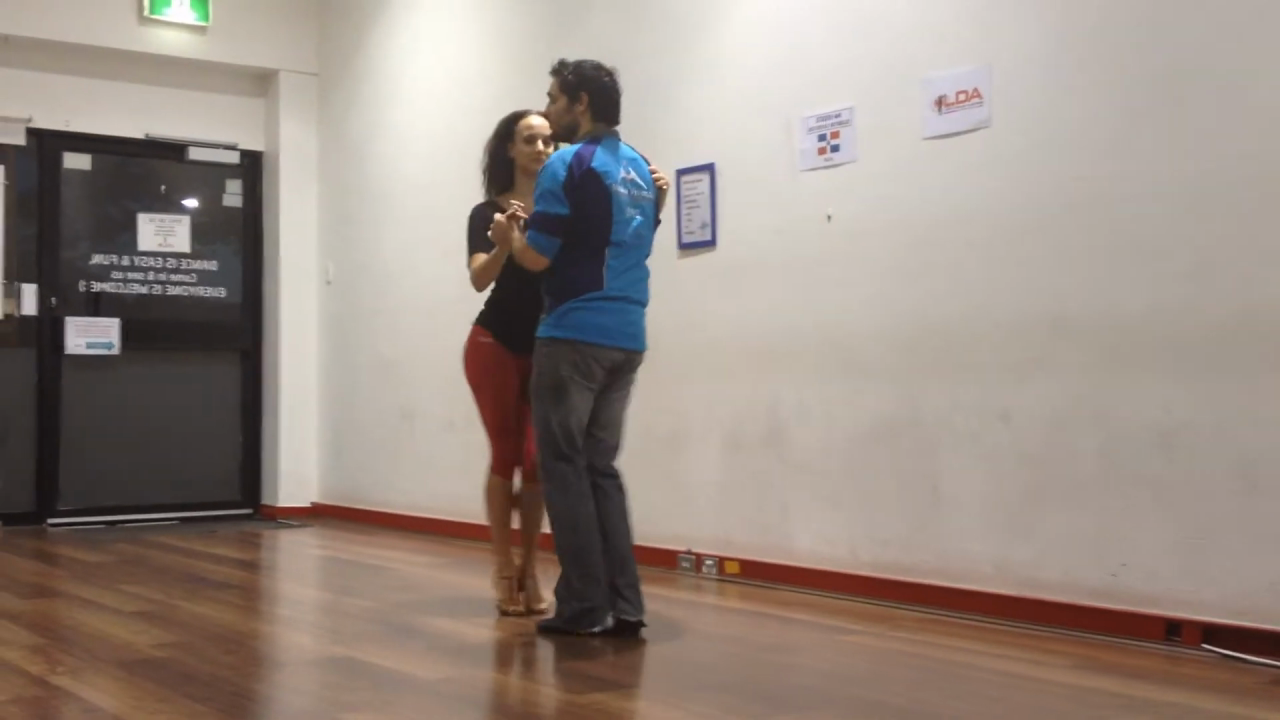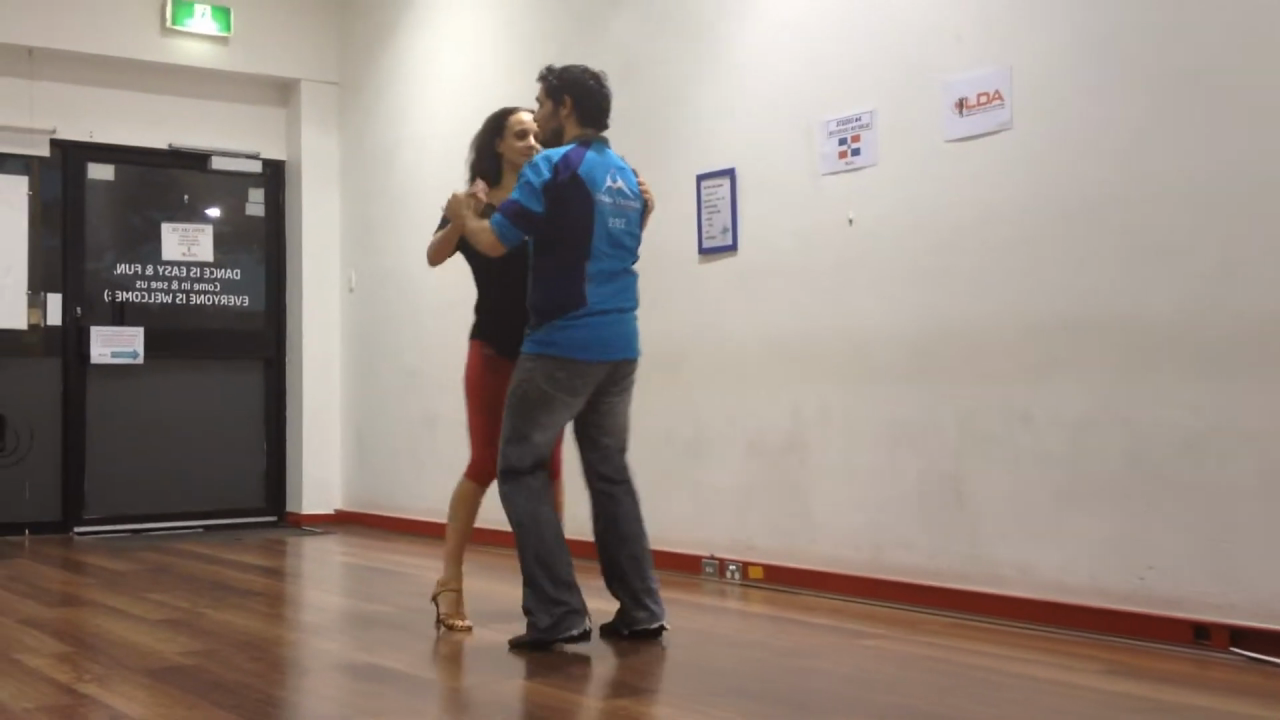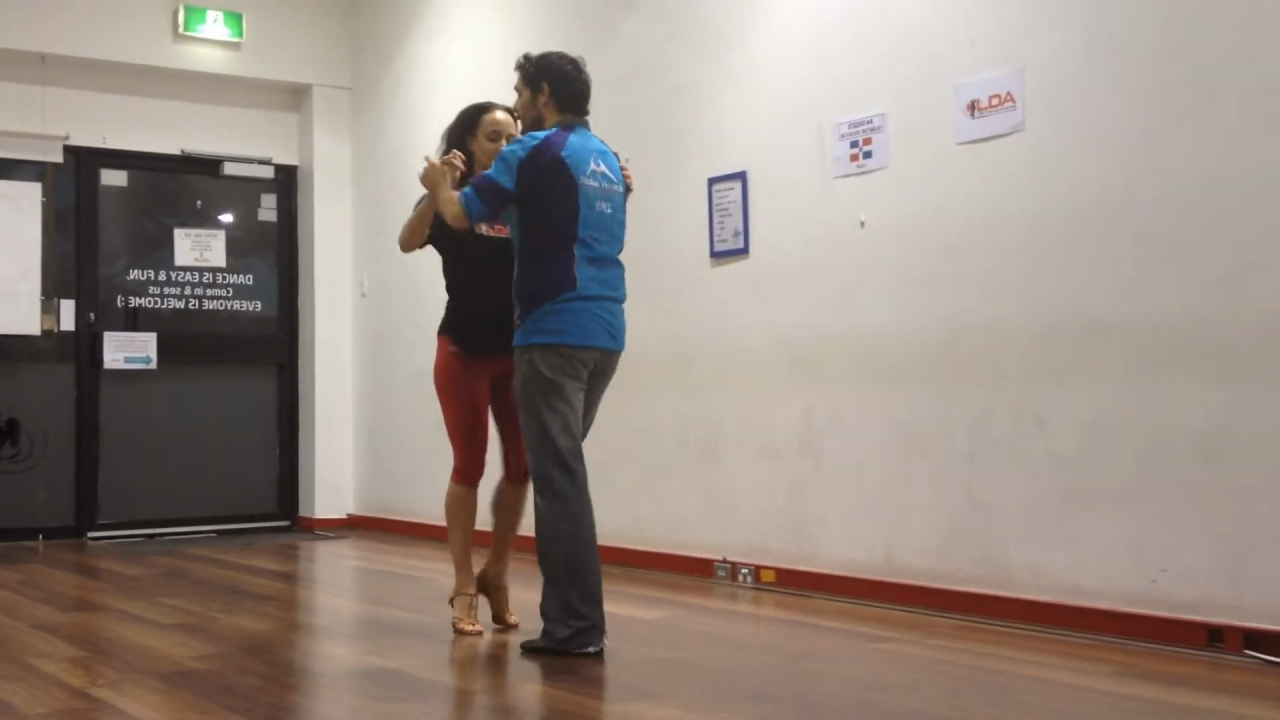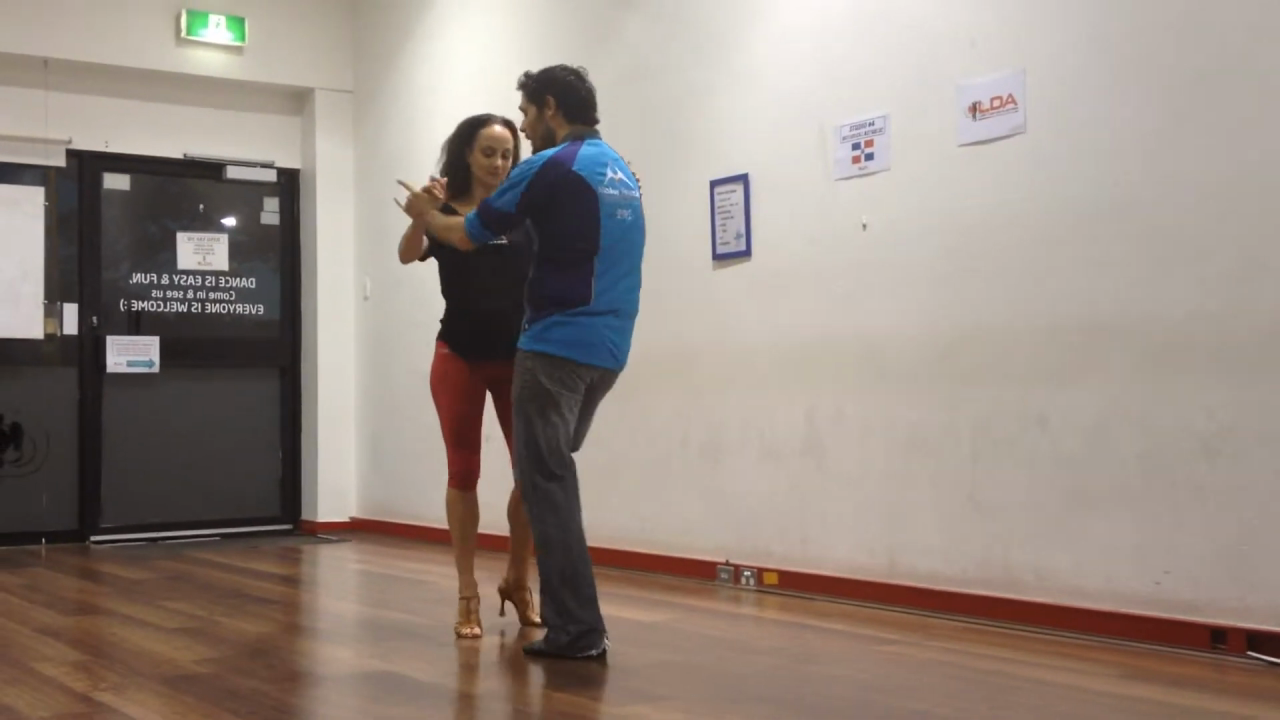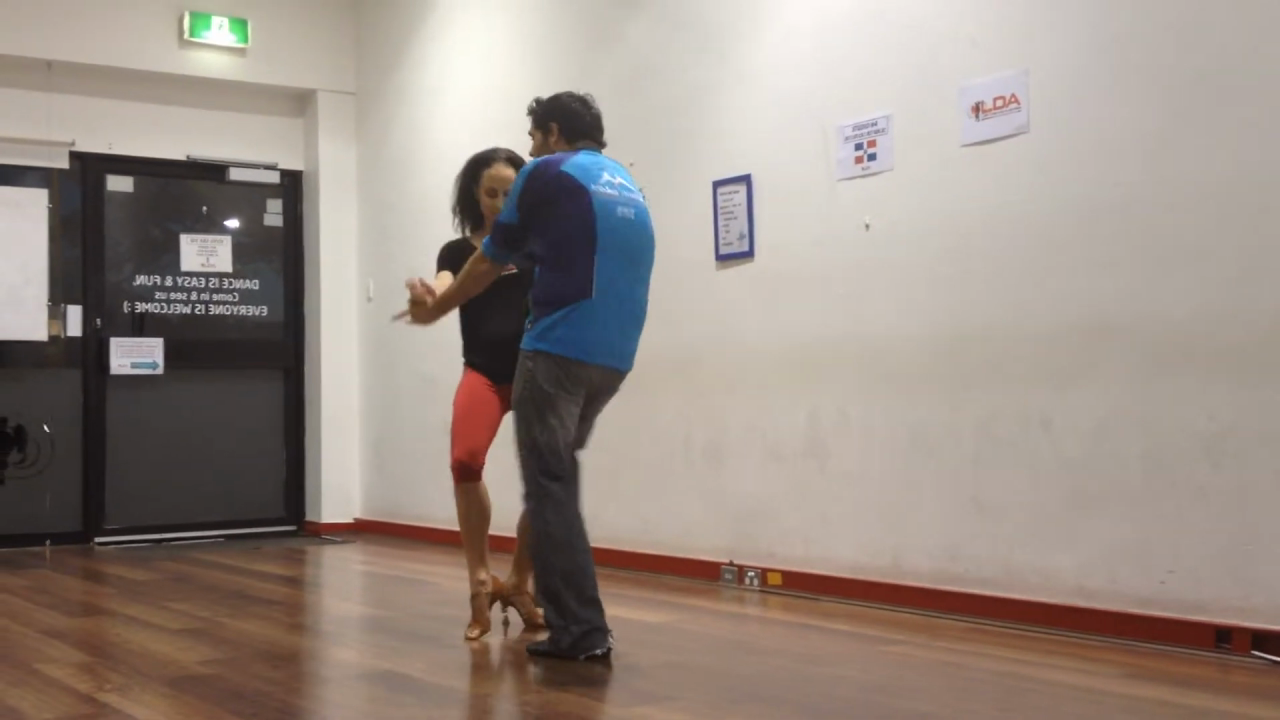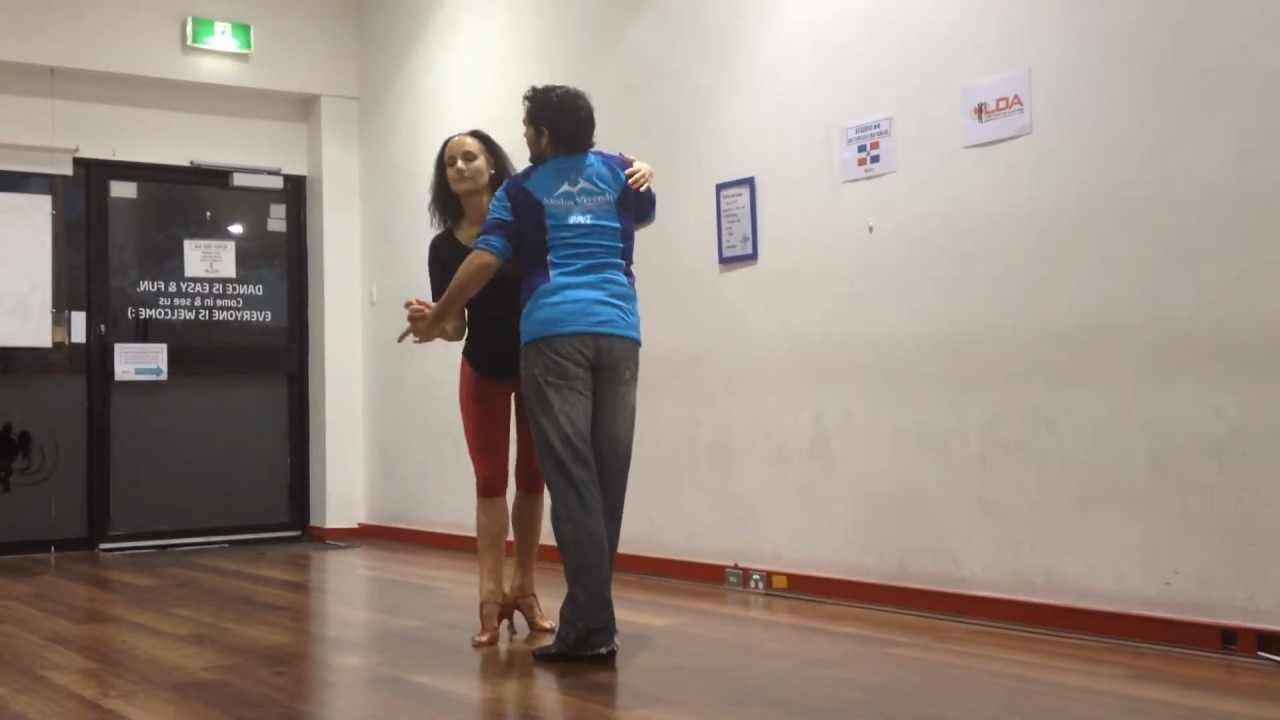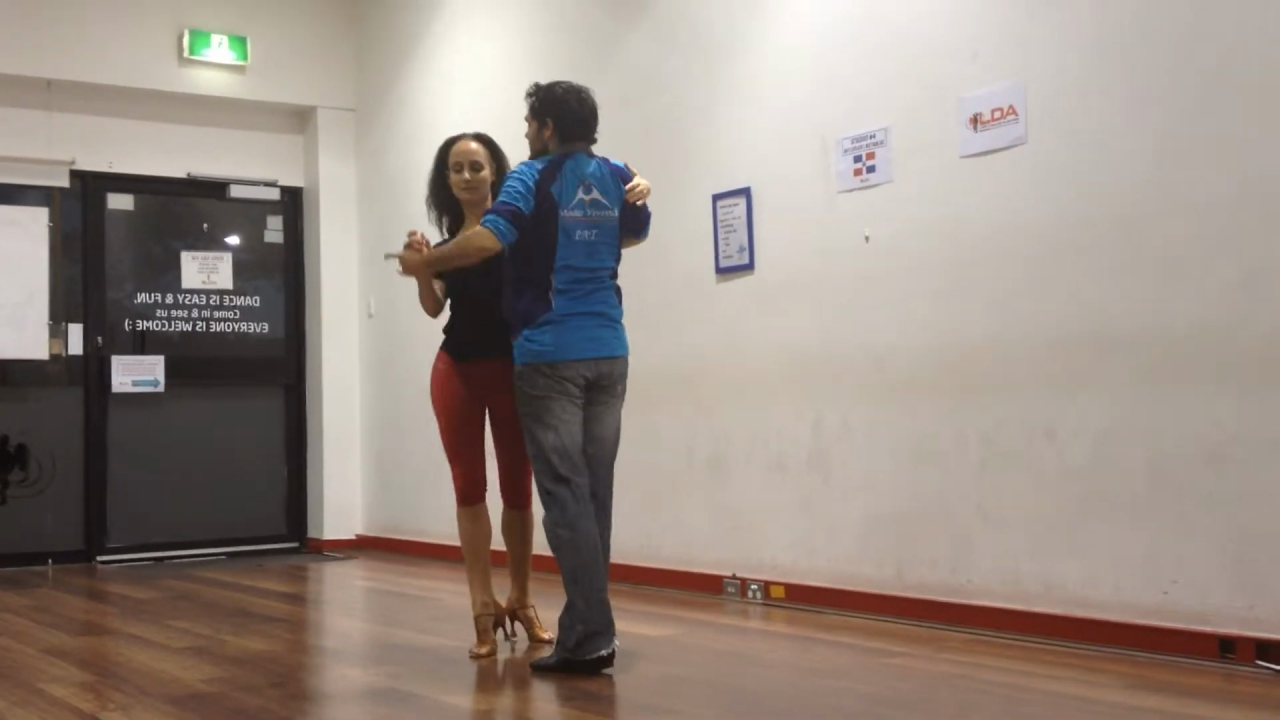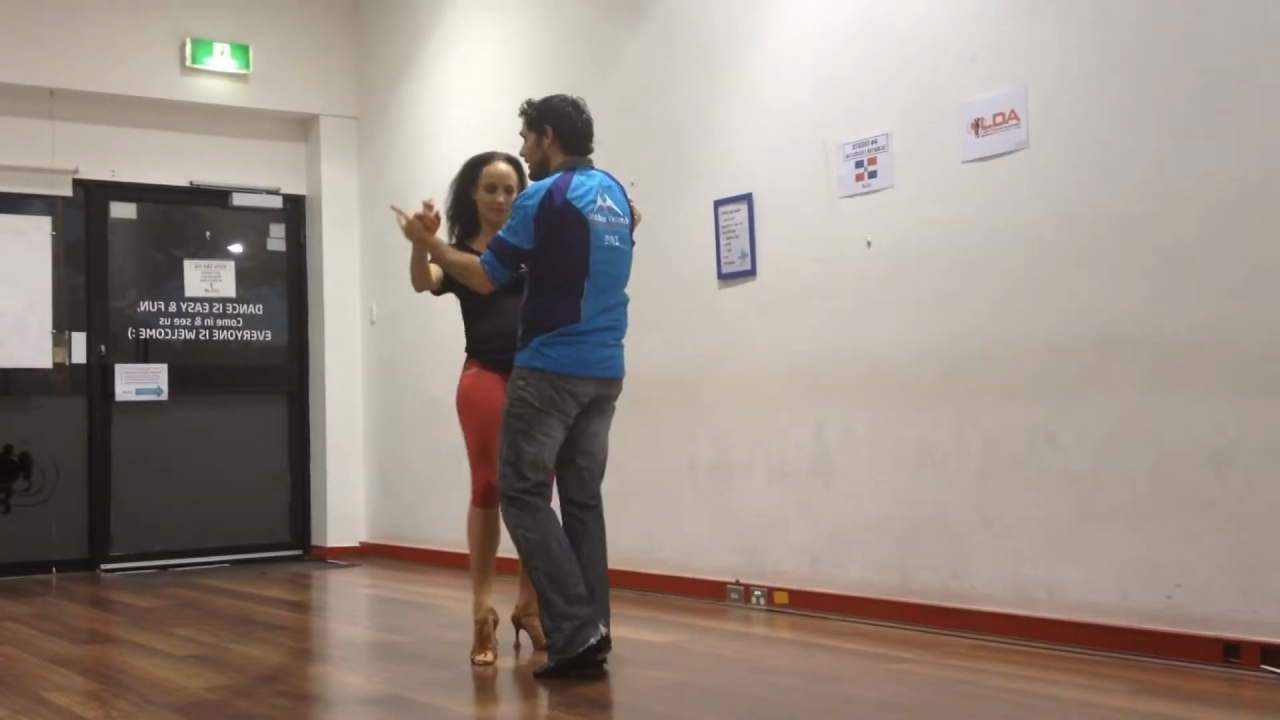
dt=0.5s
person 1, frame 1
left shoulder: (568, 165)
right shoulder: (642, 168)
left elbow: (536, 257)
left wrist: (510, 234)
left hip: (575, 332)
right hip: (627, 335)
left knee: (561, 464)
right knee: (600, 467)
left ankle: (585, 604)
right ankle: (622, 604)
person 1, frame 2
left shoulder: (552, 166)
right shoulder: (627, 174)
left elbow: (494, 241)
left wrist: (463, 215)
left hip: (560, 346)
right hip: (619, 347)
left knee: (521, 472)
right knee: (609, 474)
left ankle: (558, 613)
right ankle: (641, 608)
person 1, frame 3
left shoulder: (537, 150)
right shoulder: (607, 158)
left elbow: (461, 213)
left wrist: (439, 183)
left hip: (554, 333)
right hip: (604, 333)
left knee: (558, 476)
right knee: (560, 469)
left ankle: (575, 626)
right ankle: (575, 610)
person 1, frame 4
left shoulder: (552, 167)
right shoulder: (621, 170)
left elbow: (469, 235)
left wrist: (428, 211)
left hip: (558, 345)
right hip: (607, 348)
left knee: (546, 485)
right knee: (554, 477)
left ankle: (576, 629)
right ankle: (572, 620)
person 1, frame 5
left shoulder: (547, 174)
right shoulder: (627, 185)
left elbow: (491, 260)
left wrist: (438, 306)
left hip: (562, 345)
right hip: (617, 350)
left knee: (550, 488)
right knee: (559, 475)
left ankle: (581, 629)
right ankle: (566, 606)
person 1, frame 6
left shoulder: (520, 188)
right shoulder: (618, 171)
left elbow: (486, 259)
right elbow: (643, 216)
left wrist: (435, 319)
left hip: (554, 332)
right hip: (619, 331)
left knee: (572, 483)
right knee: (608, 480)
left ankle: (589, 629)
right ankle: (593, 621)
person 1, frame 7
left shoulder: (534, 177)
right shoulder: (618, 178)
left elbow: (490, 238)
left wrist: (427, 262)
left hip: (548, 355)
right hip: (609, 352)
left knee: (565, 494)
right knee: (594, 492)
left ankle: (589, 633)
right ankle: (592, 627)
person 1, frame 8
left shoulder: (545, 195)
right shoulder: (615, 193)
left elbow: (487, 276)
left wrist: (430, 243)
left hip: (551, 366)
right hip: (606, 368)
left knee: (524, 495)
right knee: (583, 501)
left ankle: (574, 628)
right ankle: (590, 632)
person 2, frame 1
right shoulder: (489, 212)
right elbow: (480, 280)
right wrist: (507, 241)
right hip: (494, 346)
left knee: (539, 461)
right knee: (506, 456)
left ankle: (528, 569)
right ankle: (503, 572)
person 2, frame 2
right shoulder: (476, 207)
right elbow: (435, 256)
right wrist: (462, 218)
right hip: (493, 353)
left knee: (548, 466)
right knee: (484, 466)
right ankle: (449, 583)
person 2, frame 3
right shoulder: (444, 201)
right elbow: (408, 242)
right wrist: (436, 191)
left hip: (518, 351)
right hip: (463, 349)
left knee: (519, 466)
right knee: (469, 466)
left ankle: (496, 577)
right ankle: (464, 588)
person 2, frame 4
right shoulder: (442, 213)
right elbow: (407, 255)
right wrist: (419, 219)
left hip: (520, 356)
right hip: (460, 357)
right knee: (464, 470)
left ankle: (517, 581)
right ankle: (467, 592)
person 2, frame 5
right shoulder: (458, 252)
right elbow: (442, 292)
right hip: (483, 373)
right knee: (465, 460)
left ankle: (517, 584)
right ankle: (480, 582)
person 2, frame 6
right shoulder: (444, 247)
right elbow: (454, 327)
left wrist: (637, 174)
right hip: (483, 371)
left knee: (532, 478)
right knee: (490, 480)
left ankle: (523, 590)
right ankle: (492, 599)
person 2, frame 7
right shoulder: (447, 247)
right elbow: (433, 304)
left wrist: (633, 192)
right wrist: (419, 270)
left hip: (514, 368)
right hip: (457, 369)
left knee: (518, 488)
right knee: (469, 487)
left ankle: (521, 601)
right ankle: (484, 608)
person 2, frame 8
right shoulder: (458, 256)
right elbow: (423, 281)
right wrist: (420, 243)
right hip: (487, 375)
right knee: (489, 487)
left ankle: (528, 608)
right ankle: (483, 613)
